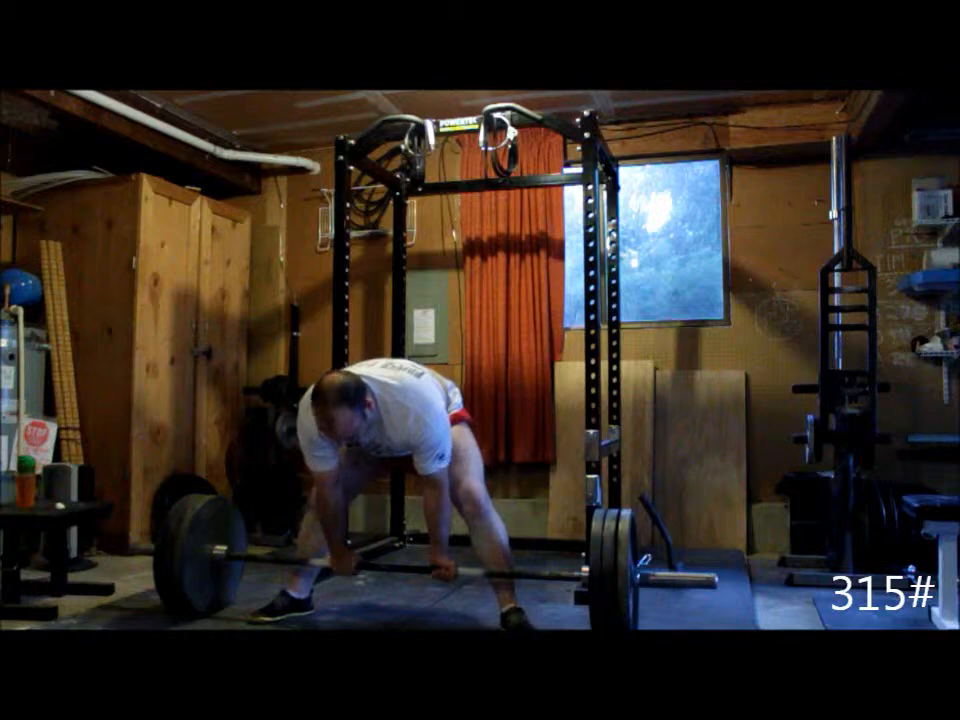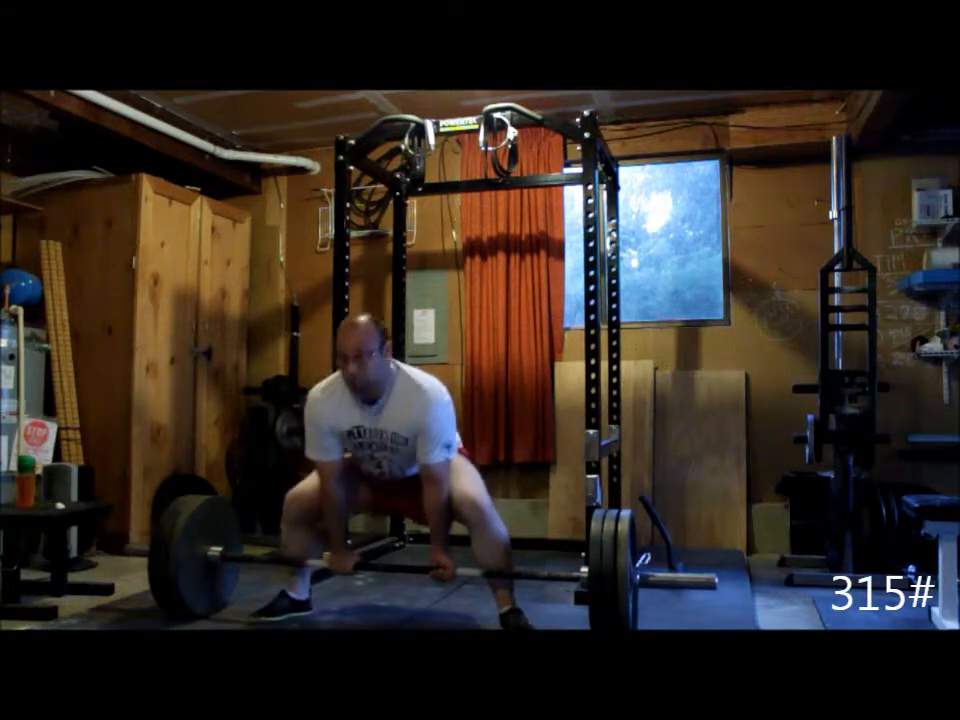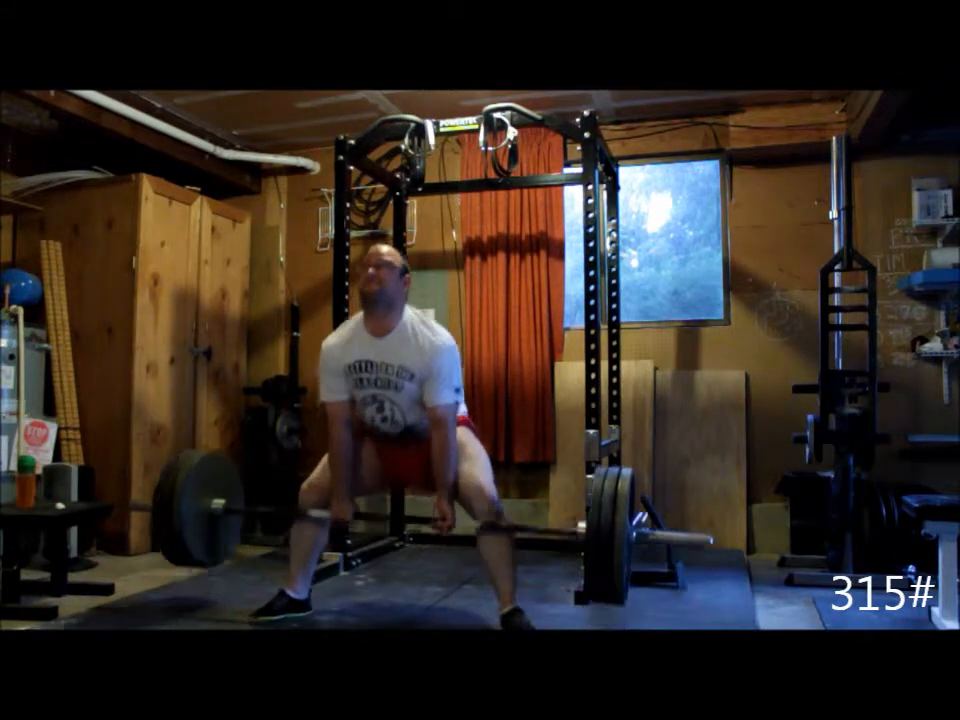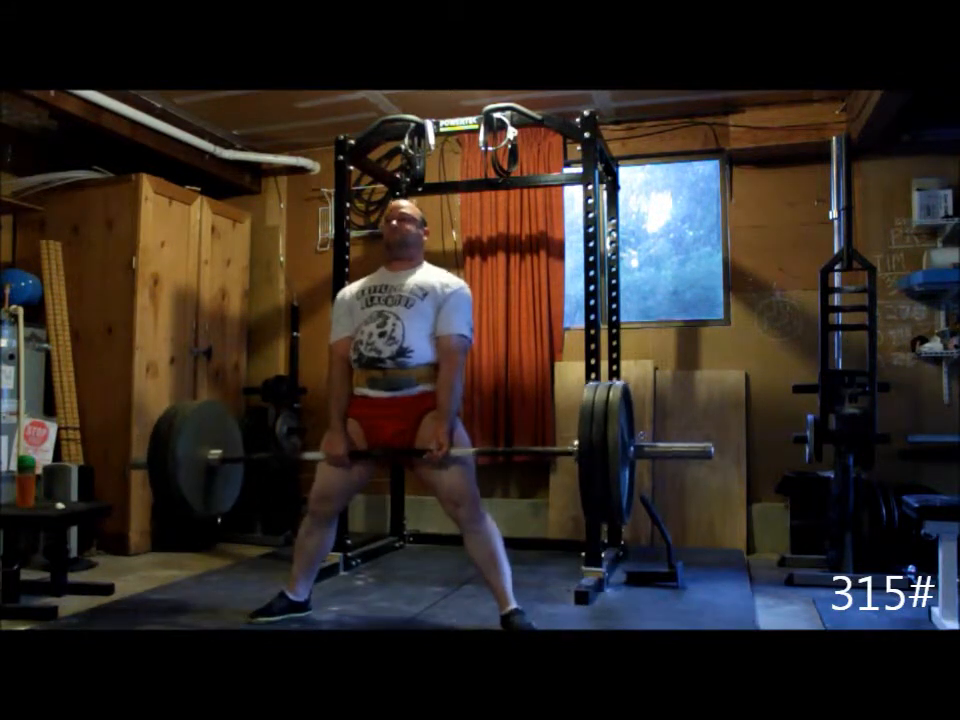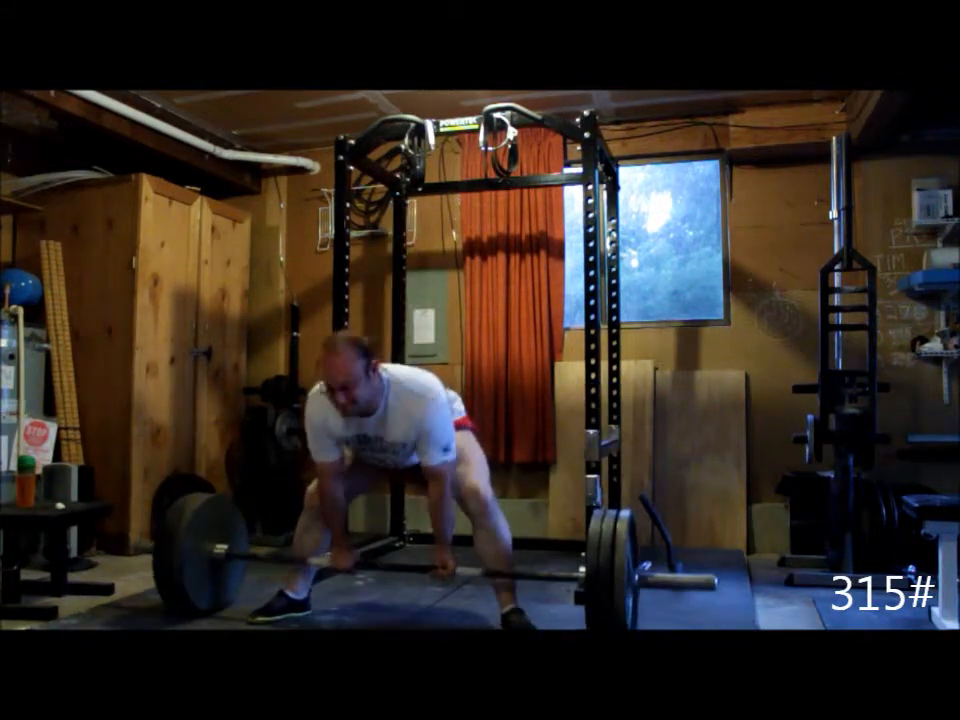
dt=1s
person 1, frame 1
left shoulder: (422, 411)
right shoulder: (310, 415)
left elbow: (435, 486)
right elbow: (329, 489)
left wrist: (439, 552)
right wrist: (338, 551)
left hip: (442, 413)
left knee: (473, 498)
right knee: (319, 497)
left ankle: (510, 608)
right ankle: (297, 593)
person 1, frame 2
left shoulder: (428, 397)
right shoulder: (321, 401)
left elbow: (434, 482)
right elbow: (333, 482)
left wrist: (439, 549)
right wrist: (338, 548)
left hip: (434, 467)
right hip: (369, 473)
left knee: (476, 506)
right knee: (296, 504)
left ankle: (509, 610)
right ankle: (297, 595)
person 1, frame 3
left shoulder: (434, 343)
right shoulder: (337, 345)
left elbow: (442, 426)
right elbow: (340, 425)
left wrist: (443, 497)
right wrist: (341, 495)
left hip: (436, 432)
right hip: (376, 436)
left knee: (484, 503)
right knee: (311, 495)
left ankle: (510, 610)
right ankle: (295, 595)
person 1, frame 4
left shoulder: (448, 287)
right shoulder: (352, 294)
left elbow: (452, 358)
right elbow: (339, 362)
left wrist: (444, 426)
right wrist: (336, 429)
left hip: (423, 406)
right hip: (364, 408)
left knee: (467, 508)
right knee: (321, 504)
left ankle: (510, 610)
right ankle: (295, 596)
person 1, frame 5
left shoulder: (423, 400)
right shoulder: (318, 407)
left elbow: (439, 482)
right elbow: (331, 480)
left wrist: (442, 547)
right wrist: (340, 545)
left hip: (445, 426)
left knee: (479, 497)
right knee: (316, 496)
left ankle: (510, 610)
right ankle: (295, 595)
